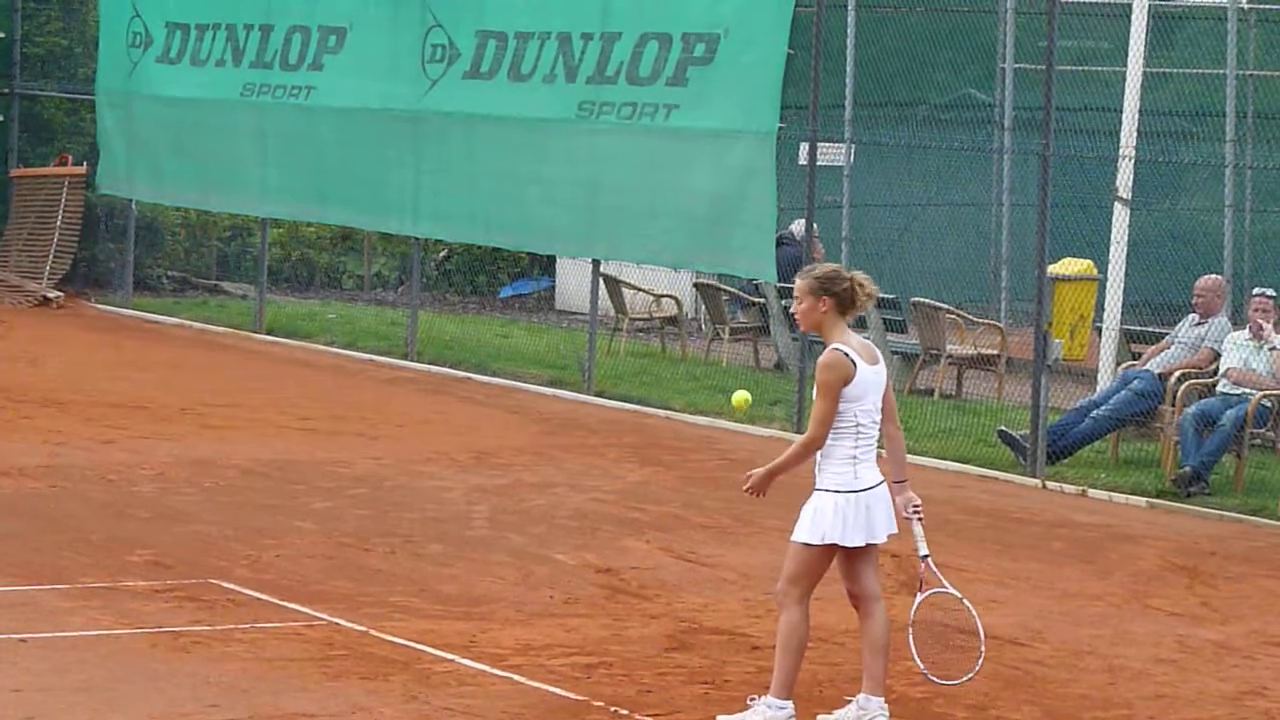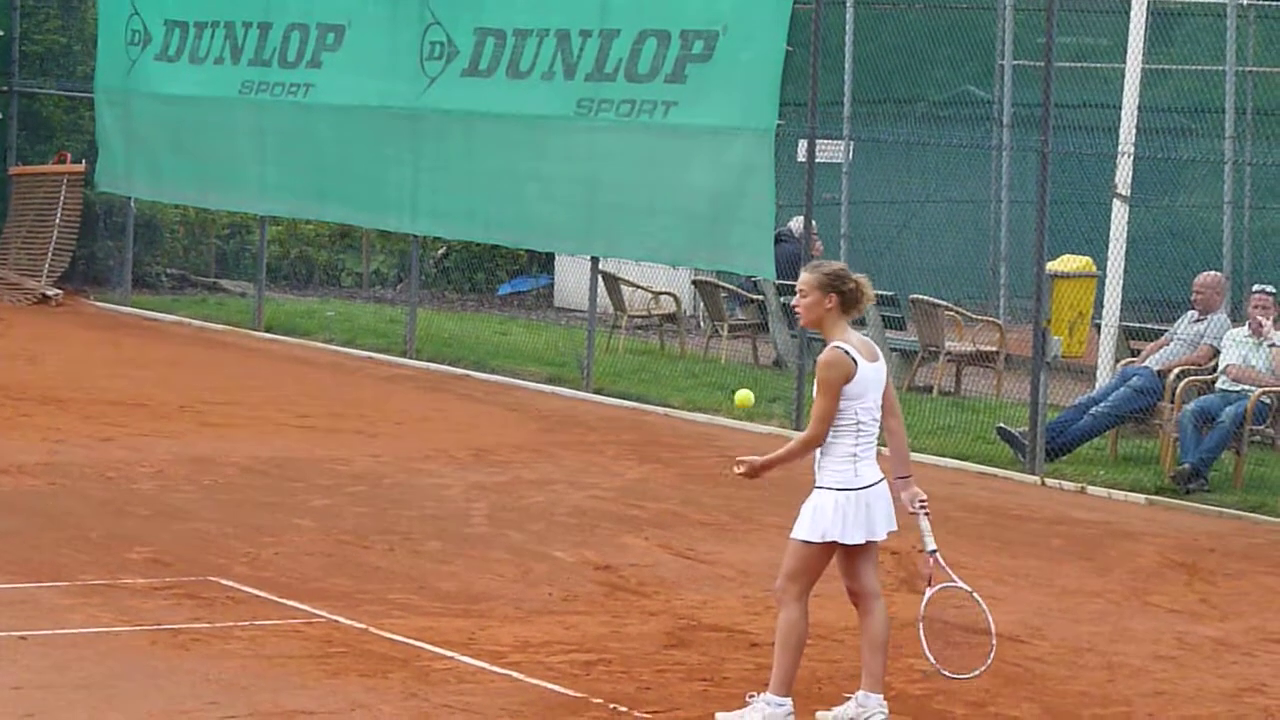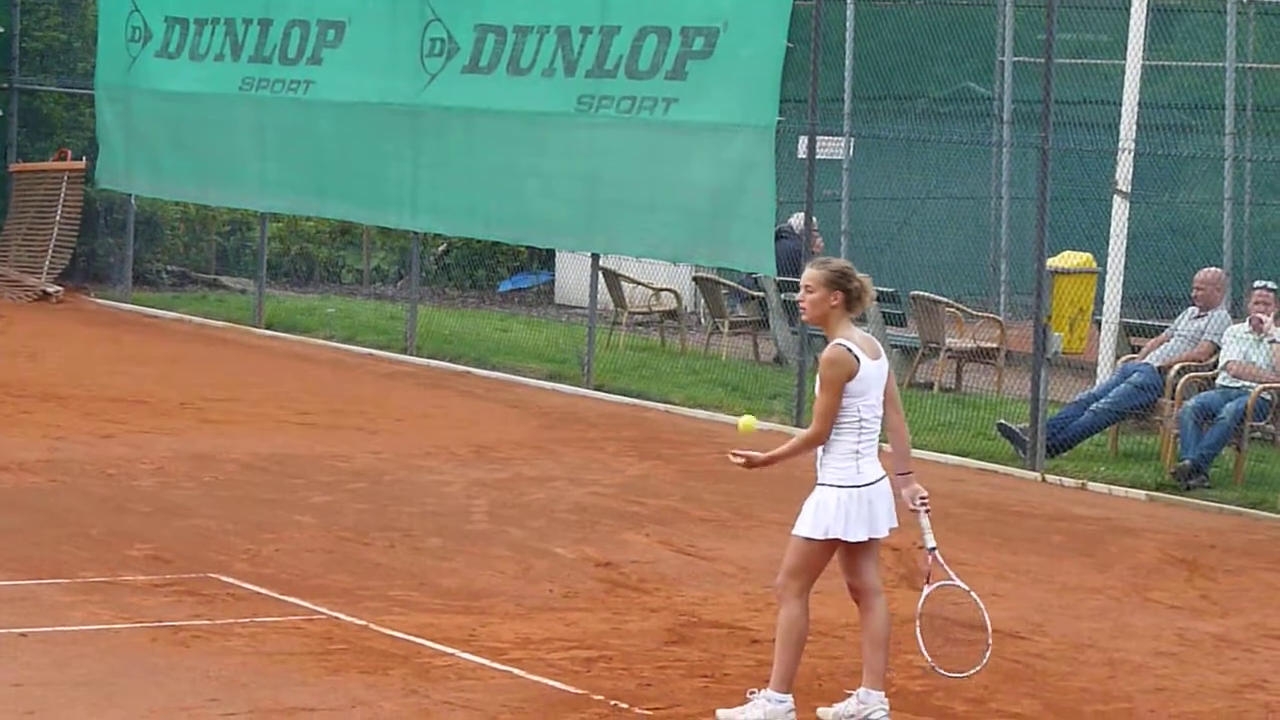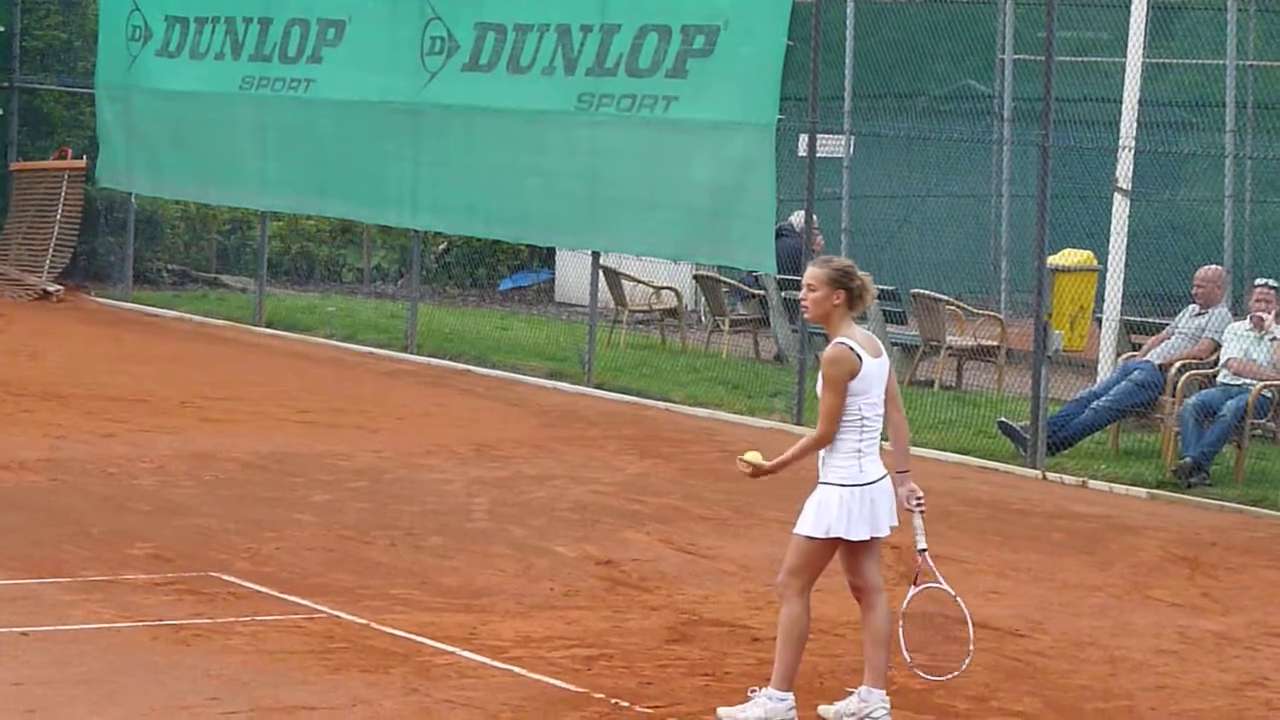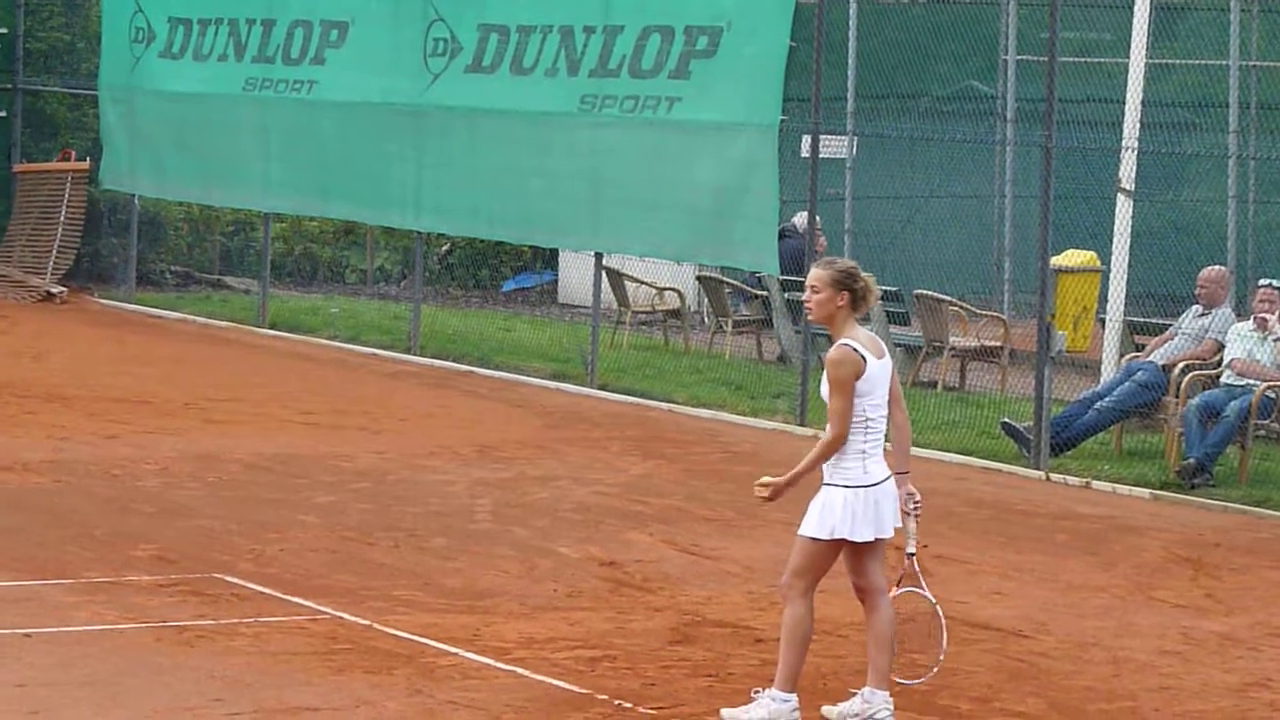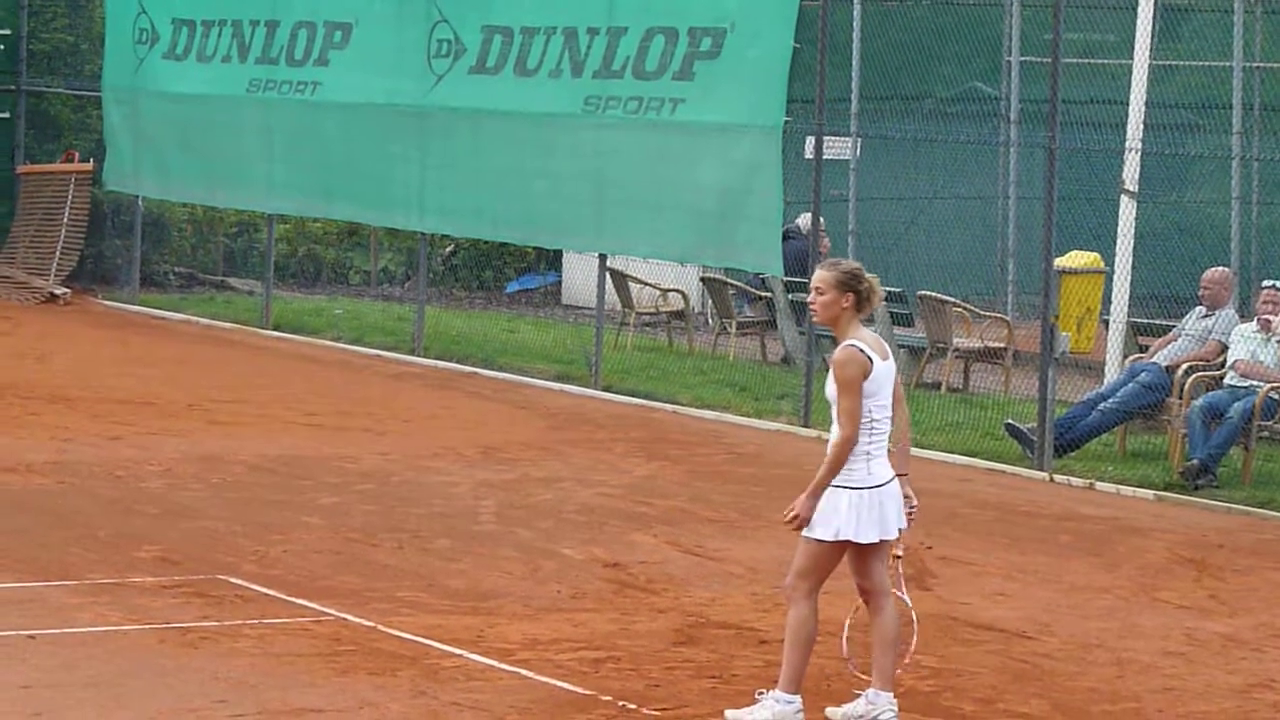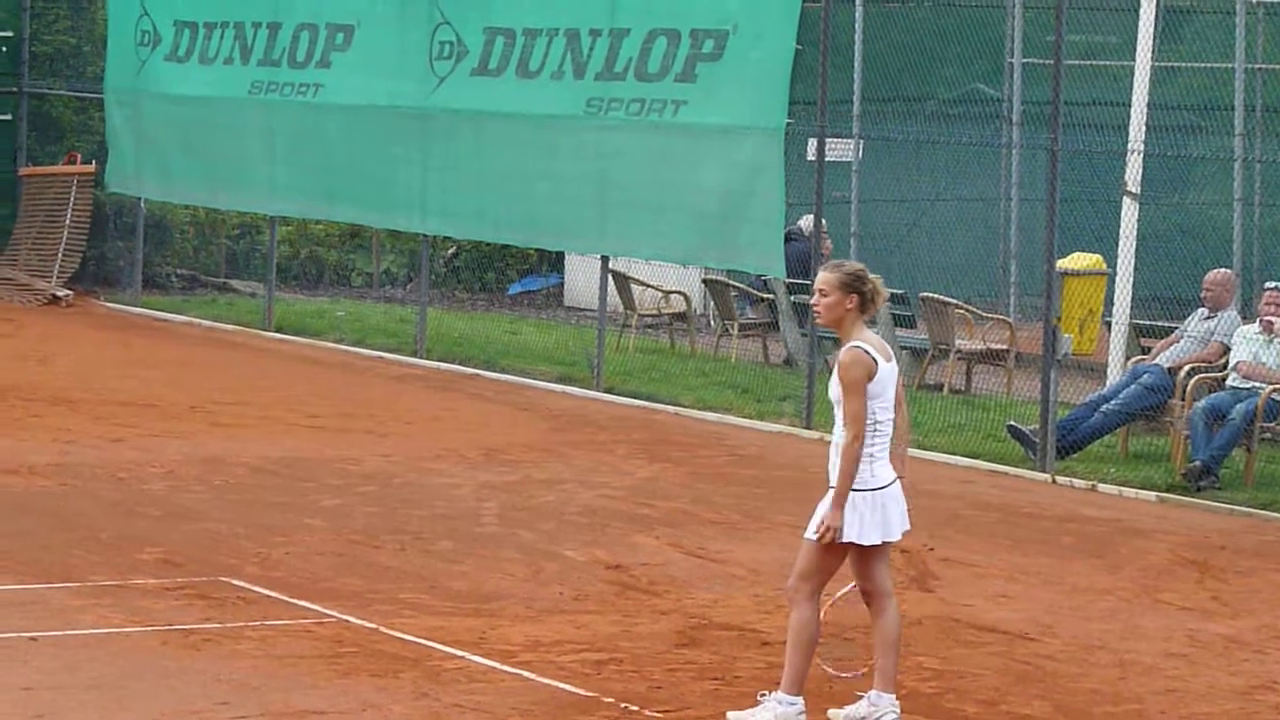
dt=0.1s
person 1, frame 1
left shoulder: (833, 360)
right shoulder: (870, 351)
left elbow: (815, 437)
right elbow: (892, 426)
left wrist: (768, 474)
right wrist: (900, 486)
left hip: (838, 496)
right hip: (867, 490)
left knee: (791, 595)
right knee: (866, 596)
person 1, frame 2
left shoulder: (833, 358)
right shoulder: (870, 349)
left elbow: (816, 435)
right elbow: (894, 422)
left wrist: (765, 464)
right wrist: (904, 482)
left hip: (838, 493)
right hip: (867, 488)
left knee: (790, 592)
right knee: (865, 593)
person 1, frame 3
left shoulder: (836, 355)
right shoulder: (872, 345)
left elbow: (819, 432)
right elbow: (896, 417)
left wrist: (763, 458)
right wrist: (904, 478)
left hip: (840, 490)
right hip: (868, 484)
left knee: (790, 588)
right knee: (866, 590)
person 1, frame 4
left shoulder: (838, 354)
right shoulder: (872, 344)
left elbow: (826, 433)
right elbow: (897, 415)
left wrist: (771, 466)
right wrist: (903, 477)
left hip: (842, 489)
right hip: (869, 483)
left knee: (792, 586)
right knee: (868, 588)
person 1, frame 5
left shoulder: (842, 355)
right shoulder: (875, 345)
left elbow: (837, 436)
right elbow: (900, 418)
left wrist: (788, 482)
right wrist: (901, 478)
left hip: (846, 488)
right hip: (872, 484)
left knee: (795, 587)
right knee: (871, 589)
person 1, frame 6
left shoulder: (848, 356)
right shoulder: (878, 346)
left elbow: (848, 437)
right elbow: (901, 420)
left wrist: (810, 495)
right wrist: (901, 480)
left hip: (851, 490)
right hip: (876, 485)
left knee: (799, 589)
right knee: (876, 591)
person 1, frame 7
left shoulder: (853, 357)
right shoulder: (880, 348)
left elbow: (854, 438)
right elbow: (900, 423)
left wrist: (836, 507)
right wrist: (896, 478)
left hip: (855, 493)
right hip: (880, 488)
left knee: (802, 590)
right knee: (878, 593)
person 2, frame 1
left shoulder: (1220, 325)
right shoulder: (1190, 319)
left elbow: (1202, 361)
left wrist: (1164, 371)
right wrist: (1138, 367)
left hip: (1161, 383)
right hip: (1142, 373)
left knee: (1104, 414)
right knee: (1087, 406)
left ankle: (1049, 452)
person 2, frame 2
left shoulder: (1219, 322)
right shoulder: (1189, 316)
left elbow: (1201, 357)
left wrist: (1163, 367)
right wrist: (1137, 364)
left hip: (1160, 380)
right hip: (1140, 371)
left knee: (1103, 412)
right knee: (1086, 403)
left ankle: (1048, 449)
person 2, frame 3
left shoulder: (1219, 318)
right shoulder: (1189, 312)
left elbow: (1202, 354)
left wrist: (1162, 364)
right wrist: (1137, 361)
left hip: (1160, 377)
right hip: (1141, 367)
left knee: (1103, 408)
right knee: (1087, 399)
left ankle: (1049, 445)
person 2, frame 4
left shoulder: (1220, 316)
right shoulder: (1190, 310)
left elbow: (1203, 351)
left wrist: (1164, 361)
right wrist: (1138, 358)
left hip: (1161, 375)
right hip: (1142, 365)
left knee: (1104, 406)
right knee: (1088, 397)
left ankle: (1050, 443)
person 2, frame 5
left shoulder: (1223, 316)
right shoulder: (1193, 311)
left elbow: (1206, 352)
left wrist: (1167, 362)
right wrist: (1141, 359)
left hip: (1164, 375)
right hip: (1144, 365)
left knee: (1107, 406)
right knee: (1091, 397)
left ankle: (1053, 444)
person 2, frame 6
left shoulder: (1227, 317)
right shoulder: (1197, 312)
left elbow: (1210, 353)
left wrist: (1171, 363)
right wrist: (1145, 360)
left hip: (1167, 376)
right hip: (1147, 367)
left knee: (1111, 408)
right knee: (1095, 399)
left ankle: (1057, 445)
person 2, frame 7
left shoulder: (1229, 319)
right shoulder: (1199, 313)
left elbow: (1212, 354)
left wrist: (1173, 365)
right wrist: (1147, 361)
left hip: (1170, 379)
right hip: (1151, 368)
left knee: (1114, 409)
right knee: (1097, 400)
left ankle: (1059, 447)
person 3, frame 1
right shoulder: (1234, 338)
right elbow: (1233, 375)
left hip: (1258, 404)
right hip: (1225, 397)
left knee: (1230, 419)
right knee: (1190, 414)
left ankle: (1196, 471)
right ankle: (1196, 476)
person 3, frame 2
right shoulder: (1233, 335)
right elbow: (1233, 372)
left hip: (1257, 401)
right hip: (1224, 394)
left knee: (1229, 416)
right knee: (1189, 411)
left ankle: (1195, 468)
right ankle: (1194, 473)
person 3, frame 3
right shoulder: (1234, 332)
right elbow: (1233, 368)
left hip: (1257, 397)
right hip: (1225, 390)
left knee: (1230, 412)
right knee: (1190, 408)
left ankle: (1195, 465)
right ankle: (1195, 469)
person 3, frame 4
right shoulder: (1234, 329)
right elbow: (1234, 365)
left hip: (1258, 395)
right hip: (1226, 387)
left knee: (1231, 410)
right knee: (1191, 405)
left ankle: (1196, 463)
right ankle: (1195, 466)
person 3, frame 5
right shoulder: (1239, 329)
right elbow: (1237, 366)
left hip: (1262, 395)
right hip: (1229, 388)
left knee: (1234, 410)
right knee: (1194, 405)
left ankle: (1199, 463)
right ankle: (1199, 467)
person 3, frame 6
right shoulder: (1242, 331)
right elbow: (1241, 367)
right hip: (1233, 389)
left knee: (1237, 412)
right knee: (1198, 407)
left ankle: (1203, 464)
right ankle: (1203, 470)
person 3, frame 7
right shoulder: (1244, 332)
right elbow: (1243, 369)
right hip: (1235, 390)
left knee: (1239, 413)
right knee: (1200, 409)
left ankle: (1205, 466)
right ankle: (1206, 471)
